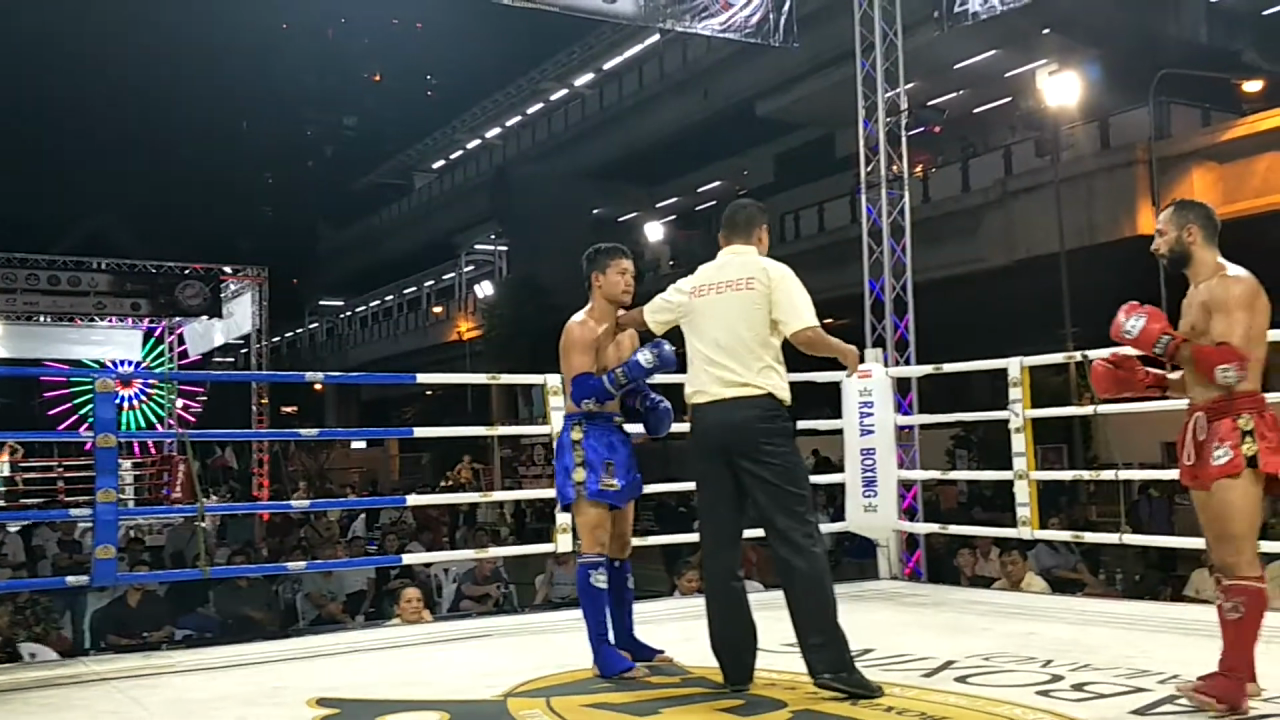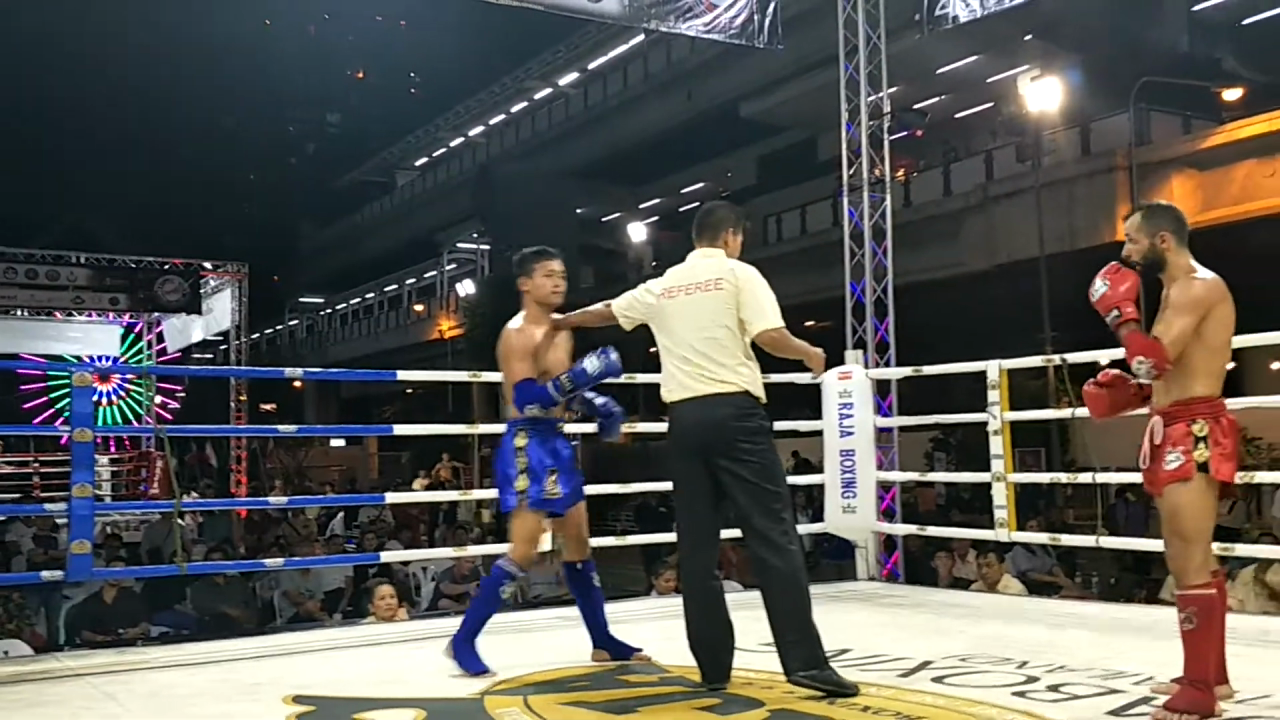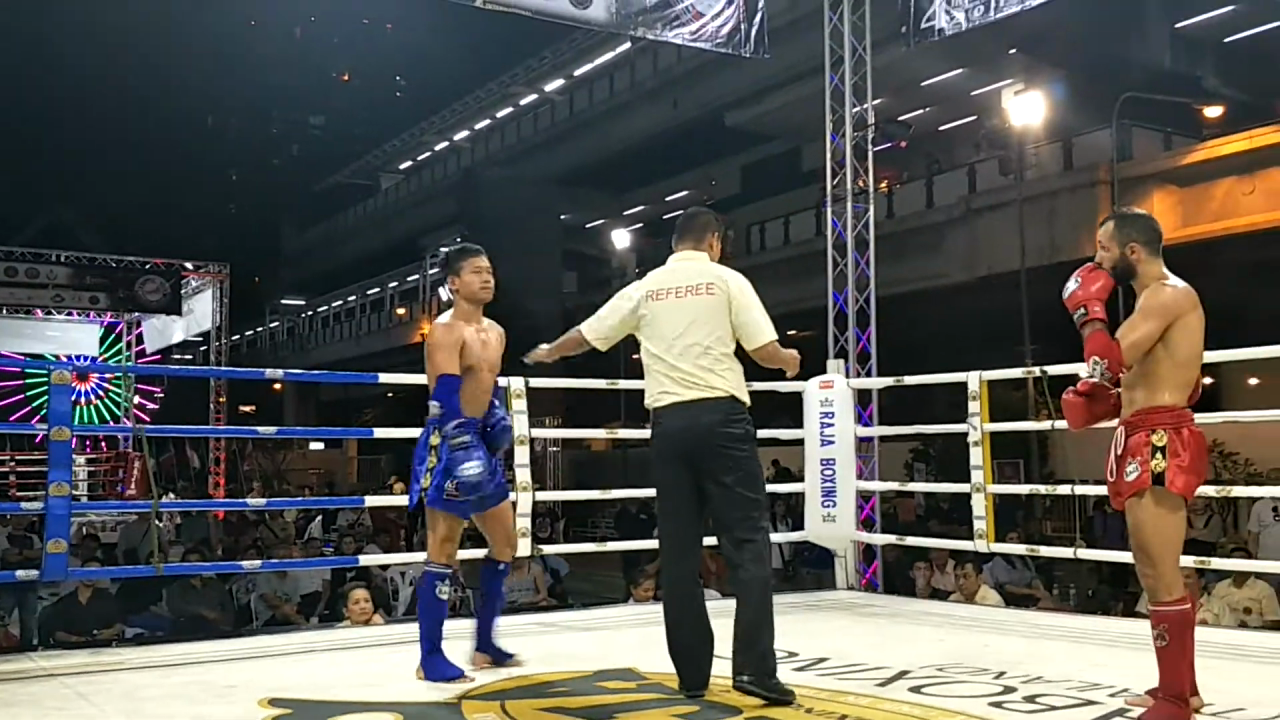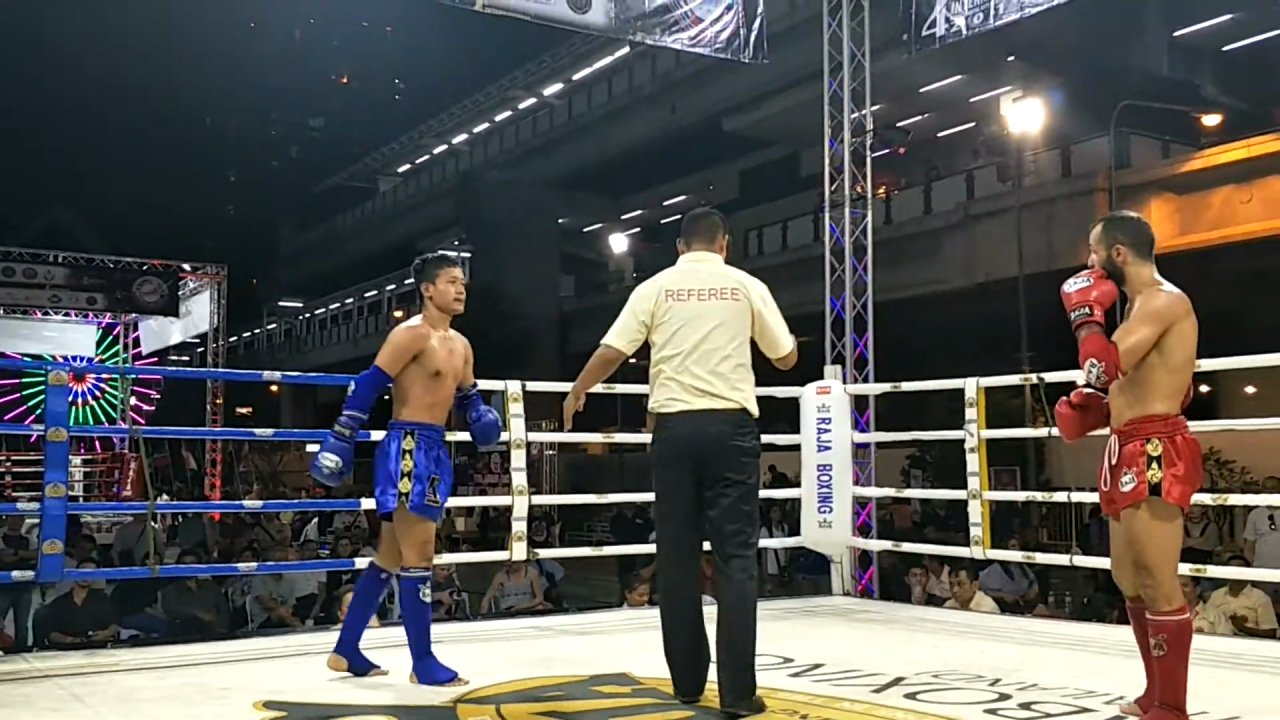
dt=0.3s
person 1, frame 1
left shoulder: (1233, 285)
right shoulder: (1196, 294)
left elbow: (1230, 367)
left wrist: (1161, 341)
right wrist: (1144, 379)
left hip: (1238, 428)
right hip: (1204, 429)
left knee: (1237, 556)
right knee: (1224, 556)
left ankle: (1235, 678)
right ankle: (1236, 670)
person 1, frame 2
left shoulder: (1196, 287)
right shoulder: (1179, 291)
left elbow: (1150, 360)
left wrist: (1117, 308)
right wrist: (1133, 393)
left hip: (1194, 434)
right hip: (1175, 434)
left knee: (1187, 561)
right knee: (1194, 559)
right ankle: (1212, 674)
person 1, frame 3
left shoulder: (1166, 294)
right shoulder: (1158, 298)
left elbow: (1108, 363)
left wrist: (1086, 307)
right wrist: (1113, 402)
left hip: (1159, 445)
right hip: (1144, 445)
left knee: (1160, 576)
right knee: (1158, 572)
person 1, frame 4
left shoulder: (1161, 300)
right shoulder: (1144, 304)
left elbow: (1102, 368)
left wrist: (1084, 311)
right wrist: (1104, 410)
left hip: (1154, 456)
right hip: (1130, 455)
left knee: (1157, 584)
right knee: (1130, 579)
person 2, frame 1
left shoulder: (693, 285)
right shoulder: (771, 272)
left elbow: (644, 317)
right elbow: (805, 335)
left wrist: (613, 322)
right wrist: (845, 351)
left hip: (708, 418)
right hip: (758, 414)
left knee: (720, 546)
right knee: (797, 537)
left ankle: (736, 667)
right ankle: (830, 663)
person 2, frame 2
left shoulder: (662, 287)
right shoulder: (738, 274)
left elbow: (611, 311)
right elbow: (770, 336)
left wrist: (569, 319)
right wrist: (810, 353)
left hip: (685, 418)
right hip: (735, 412)
left knee: (698, 546)
right knee: (773, 536)
left ankle: (714, 666)
right ankle: (804, 660)
person 2, frame 3
left shoulder: (643, 290)
right shoulder: (727, 280)
left elbow: (585, 336)
right elbow: (764, 351)
left wrist: (547, 353)
right wrist: (790, 359)
left hip: (669, 423)
right hip: (721, 417)
left knee: (678, 551)
right knee: (747, 541)
left ankle: (692, 673)
right ankle: (755, 666)
person 2, frame 4
left shoulder: (655, 288)
right shoulder: (747, 286)
left elbow: (611, 353)
right elbow: (786, 357)
left wrist: (577, 391)
left hip: (675, 428)
right hip: (730, 427)
left knee: (677, 556)
right knee: (735, 556)
person 3, frame 1
left shoulder: (627, 330)
right shoulder: (580, 328)
right elbow: (584, 394)
left wrist: (650, 403)
right wrist: (632, 369)
left hip: (616, 439)
right hip: (585, 440)
left knee: (620, 546)
right knee: (596, 547)
left ankle: (625, 641)
right ankle: (603, 652)
person 3, frame 2
left shoulder: (562, 332)
right shoulder: (517, 334)
right elbow: (527, 399)
left wrist: (596, 403)
right wrist: (581, 377)
left hip: (558, 445)
right hip: (525, 446)
left knee: (579, 549)
right knee: (521, 554)
left ankle: (603, 642)
right ankle: (462, 643)
person 3, frame 3
left shoulder: (495, 332)
right shoulder: (447, 330)
right elbow: (445, 397)
left wrist: (498, 419)
right wrist: (463, 453)
left hip: (478, 448)
right hip: (448, 447)
left knee: (504, 546)
right knee: (443, 554)
left ankle: (485, 644)
right ankle: (431, 657)
person 3, frame 4
left shoulder: (461, 345)
right shoulder: (413, 334)
left elbow: (467, 397)
right elbow: (367, 385)
left wrist: (482, 418)
right wrist: (341, 440)
left hip: (433, 450)
right hip: (408, 448)
left knee: (389, 559)
right knee: (418, 560)
left ankle: (346, 651)
right ankle: (423, 663)
